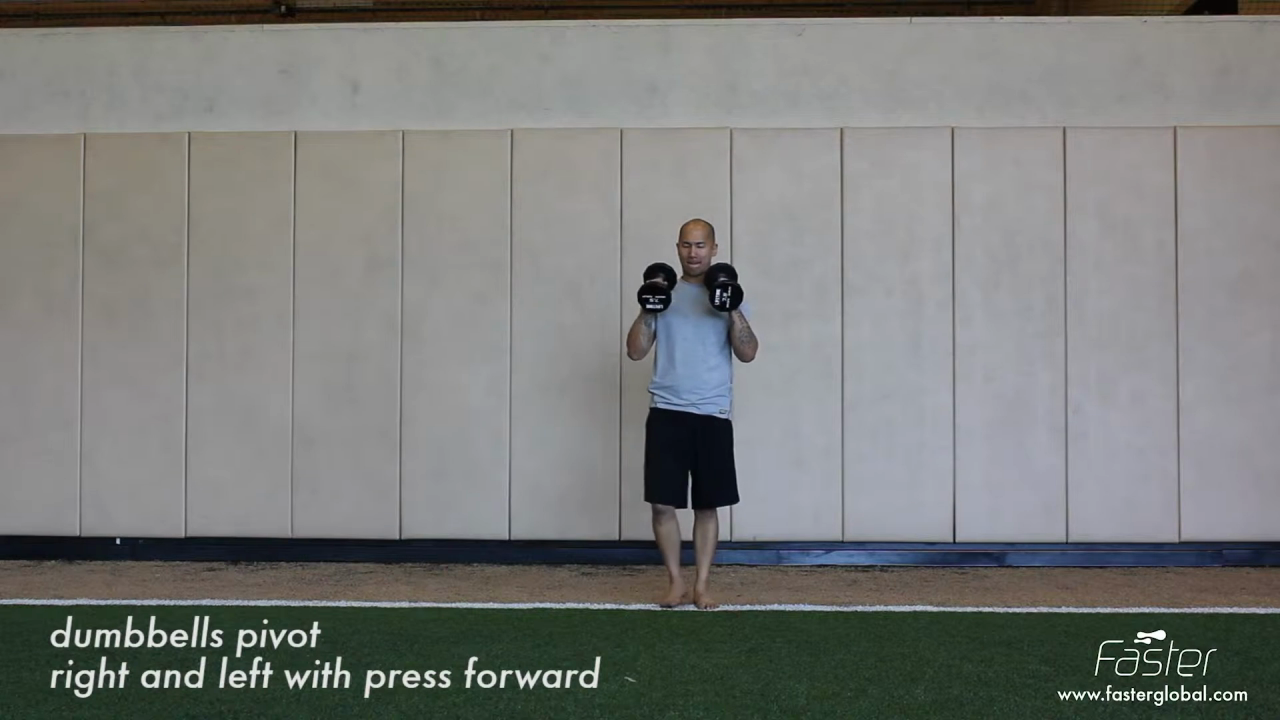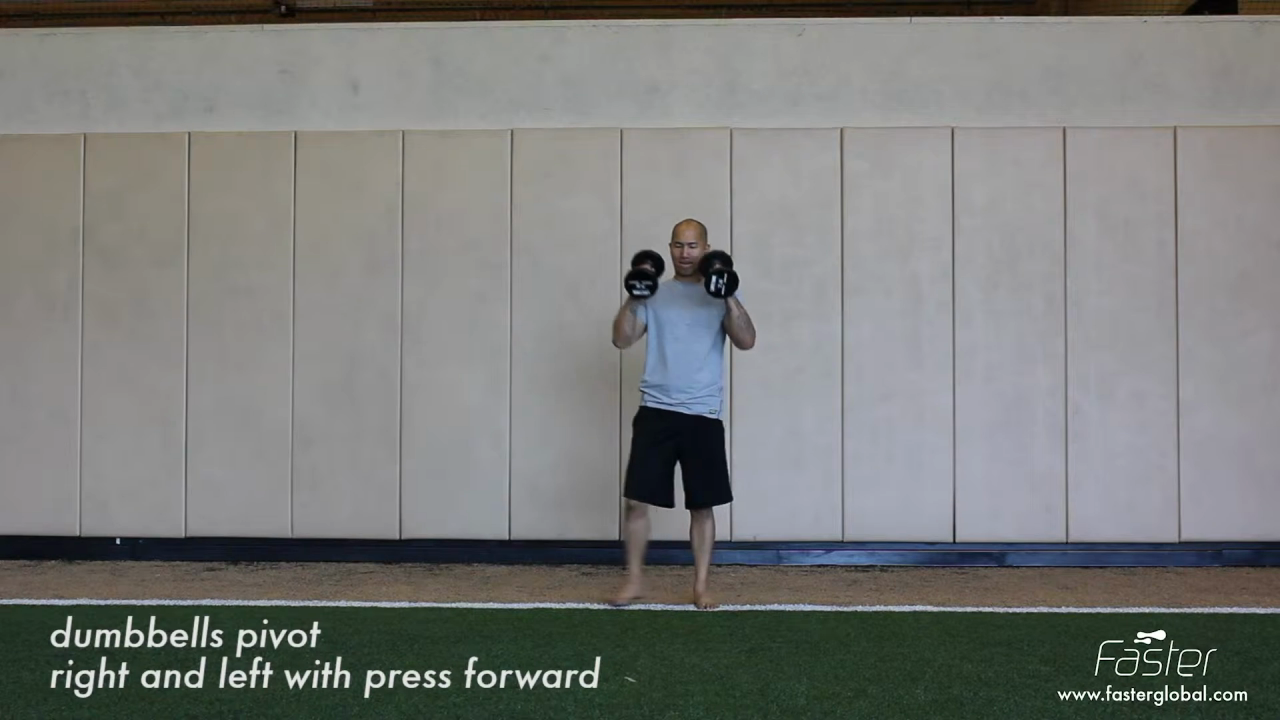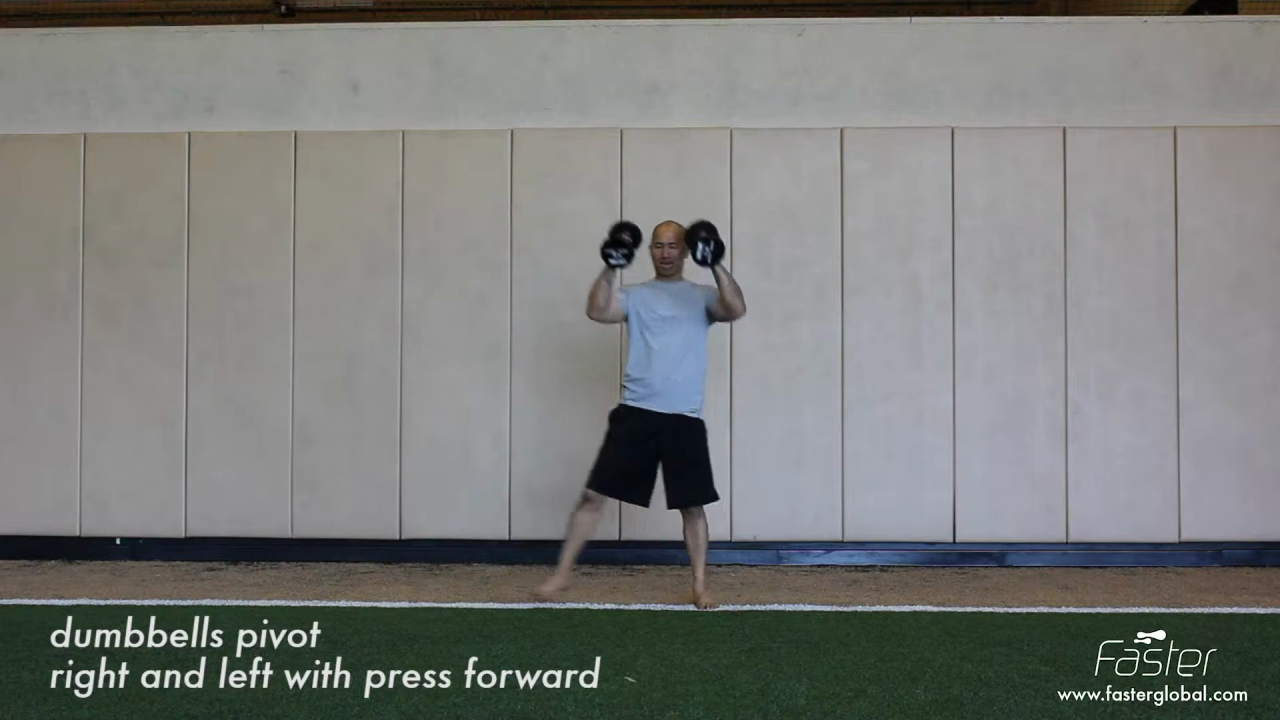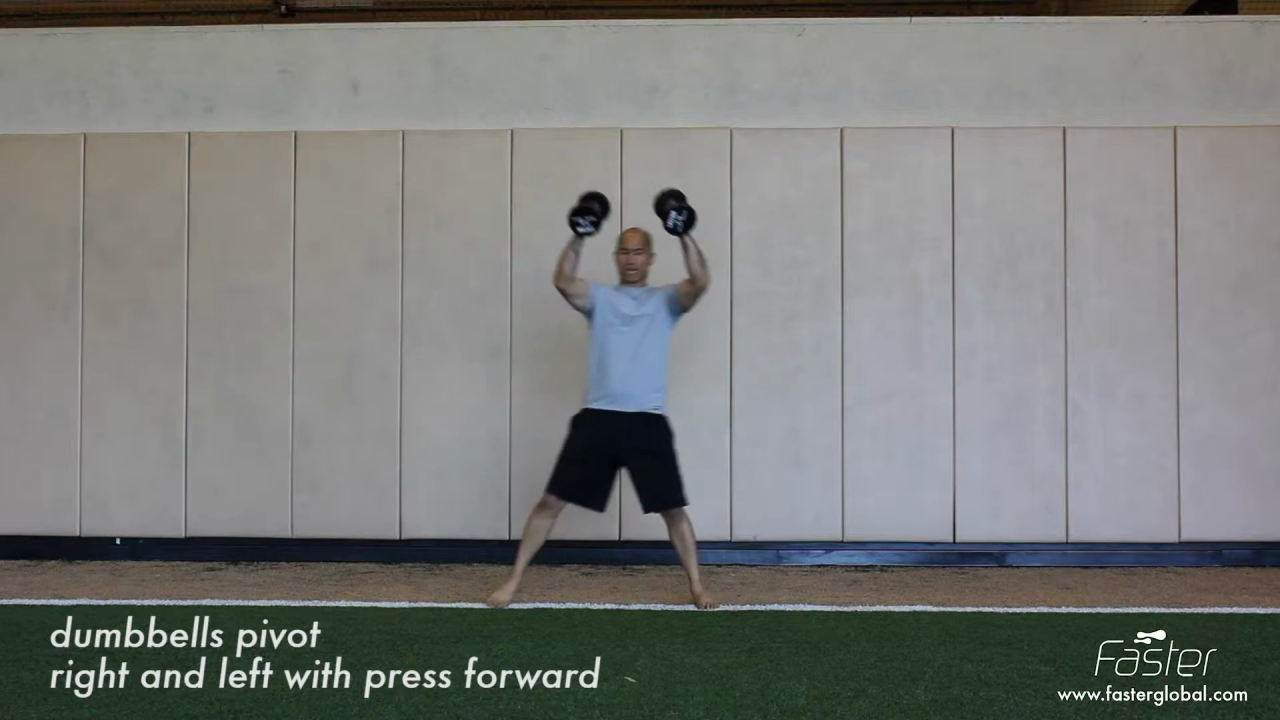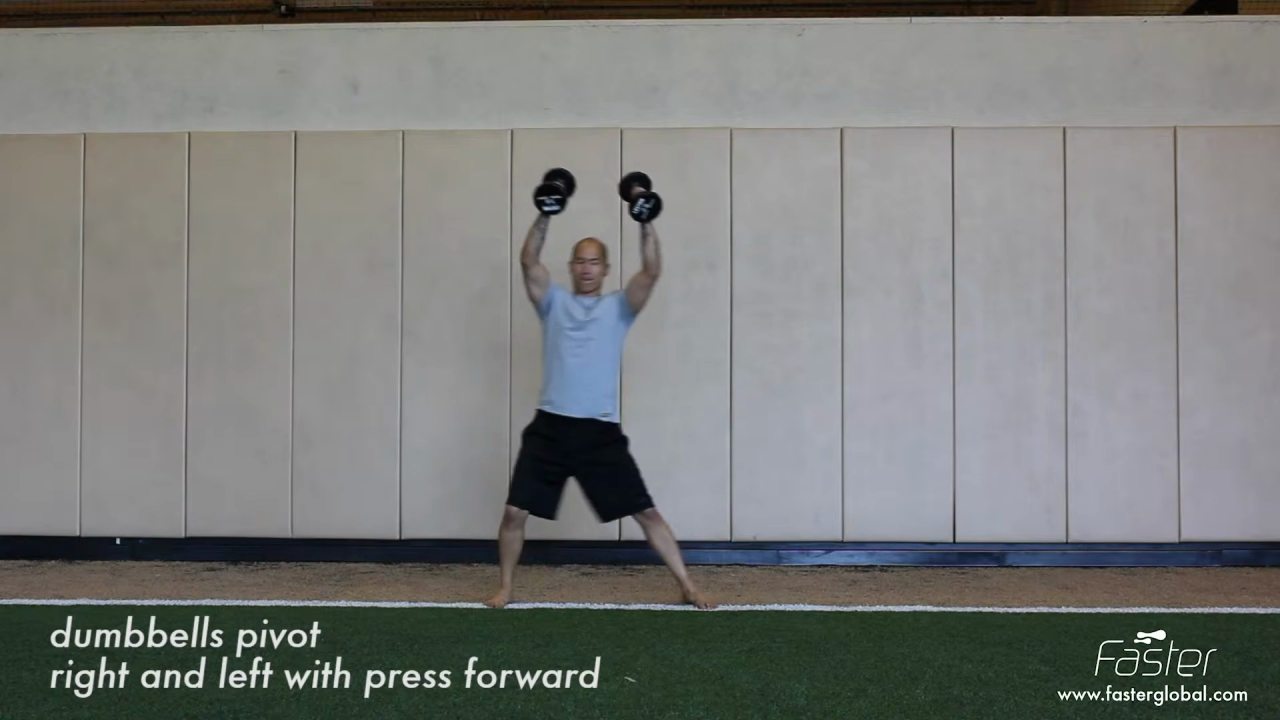
dt=0.2s
person 1, frame 1
right shoulder: (663, 295)
left elbow: (748, 354)
right elbow: (635, 352)
left wrist: (732, 311)
right wrist: (646, 309)
left hip: (713, 415)
right hip: (667, 413)
left knee: (707, 505)
right knee: (663, 505)
left ankle: (702, 585)
right ankle: (676, 582)
person 1, frame 2
left shoulder: (721, 294)
right shoulder: (654, 295)
left elbow: (746, 341)
right elbow: (622, 340)
left wrist: (729, 297)
right wrist: (633, 297)
left hip: (703, 416)
right hip: (656, 412)
left knee: (703, 506)
right knee: (637, 501)
left ankle: (701, 586)
right ankle: (634, 581)
person 1, frame 3
left shoulder: (702, 292)
right shoulder: (635, 295)
left elbow: (736, 309)
right elbow: (597, 311)
left wrist: (715, 264)
right wrist: (611, 265)
left hip: (684, 417)
right hip: (636, 412)
left knee: (692, 505)
right knee: (594, 495)
left ankle: (699, 585)
right ankle: (562, 574)
person 1, frame 4
left shoulder: (666, 299)
right shoulder: (601, 297)
left elbow: (700, 283)
right elbow: (563, 282)
left wrist: (683, 234)
right wrist: (578, 237)
left hip: (647, 421)
right hip: (598, 417)
left knee: (673, 508)
right knee: (552, 500)
left ankle: (696, 585)
right ankle: (514, 580)
person 1, frame 5
left shoulder: (619, 307)
right shoulder: (554, 302)
left elbow: (651, 270)
right elbow: (530, 263)
left wrist: (645, 222)
right wrist: (545, 215)
left hip: (600, 430)
right hip: (551, 426)
left knee: (645, 512)
right knee: (516, 512)
left ankle: (687, 585)
right ankle: (506, 587)
